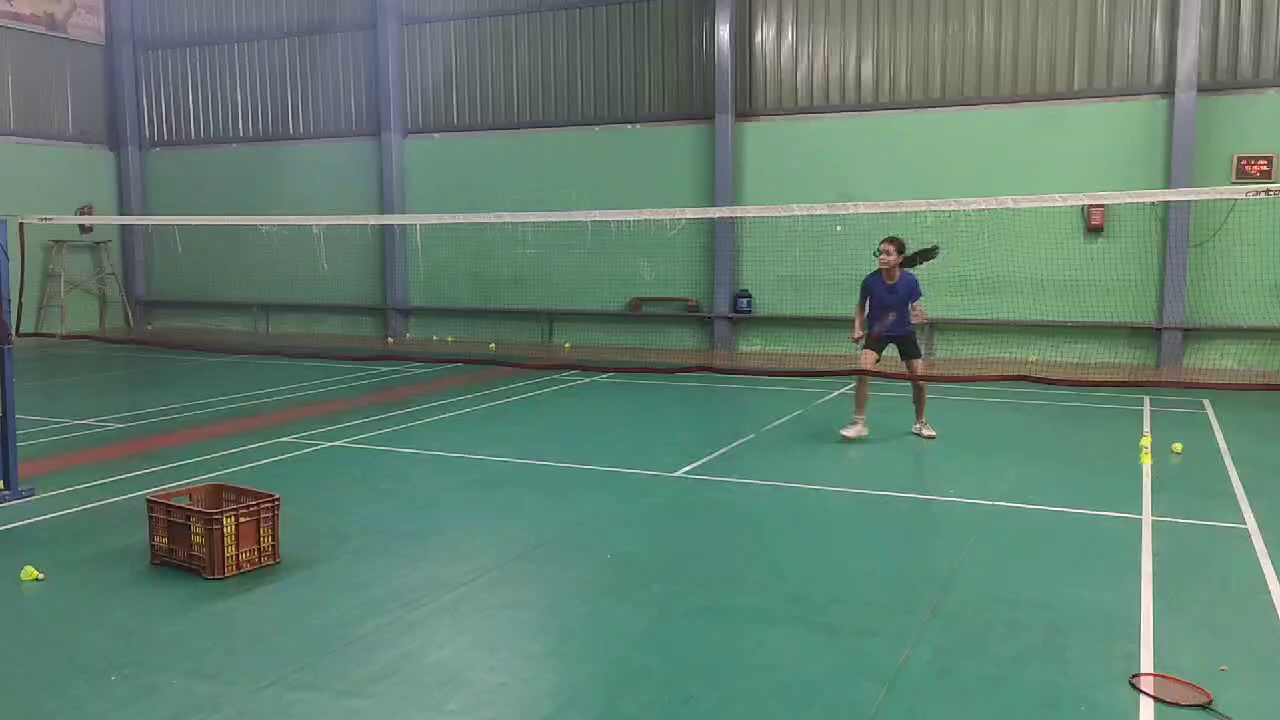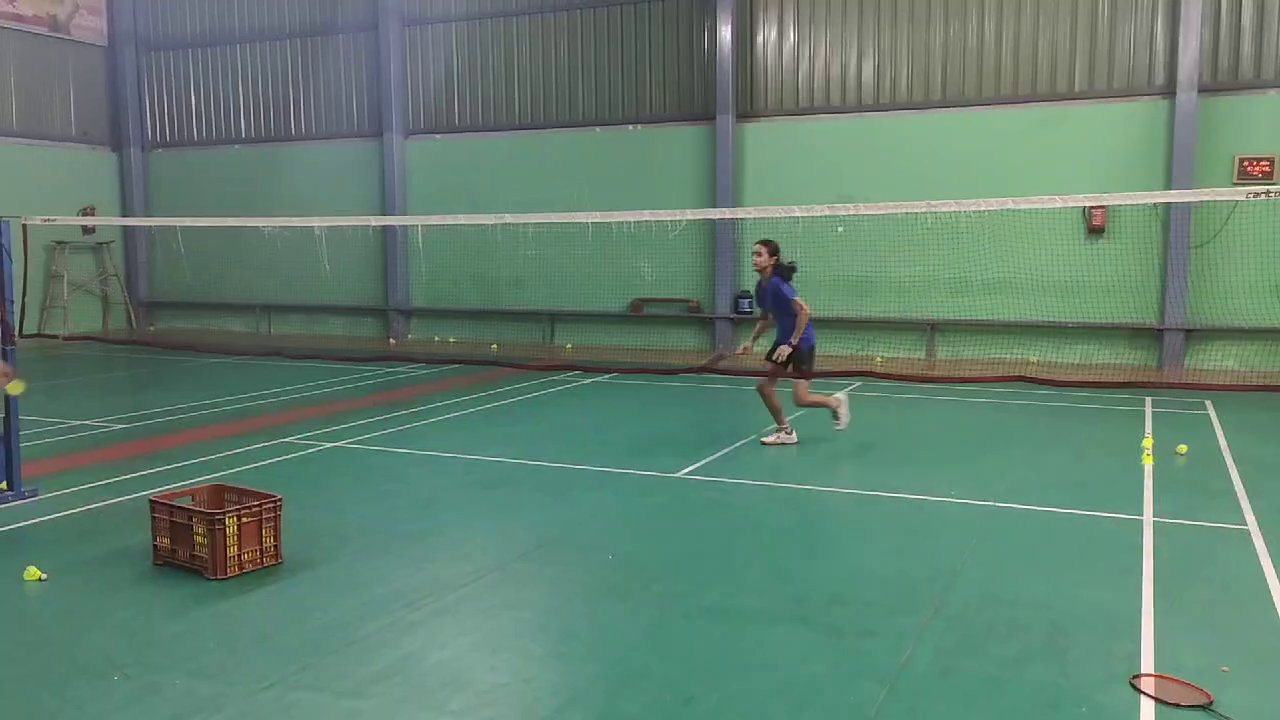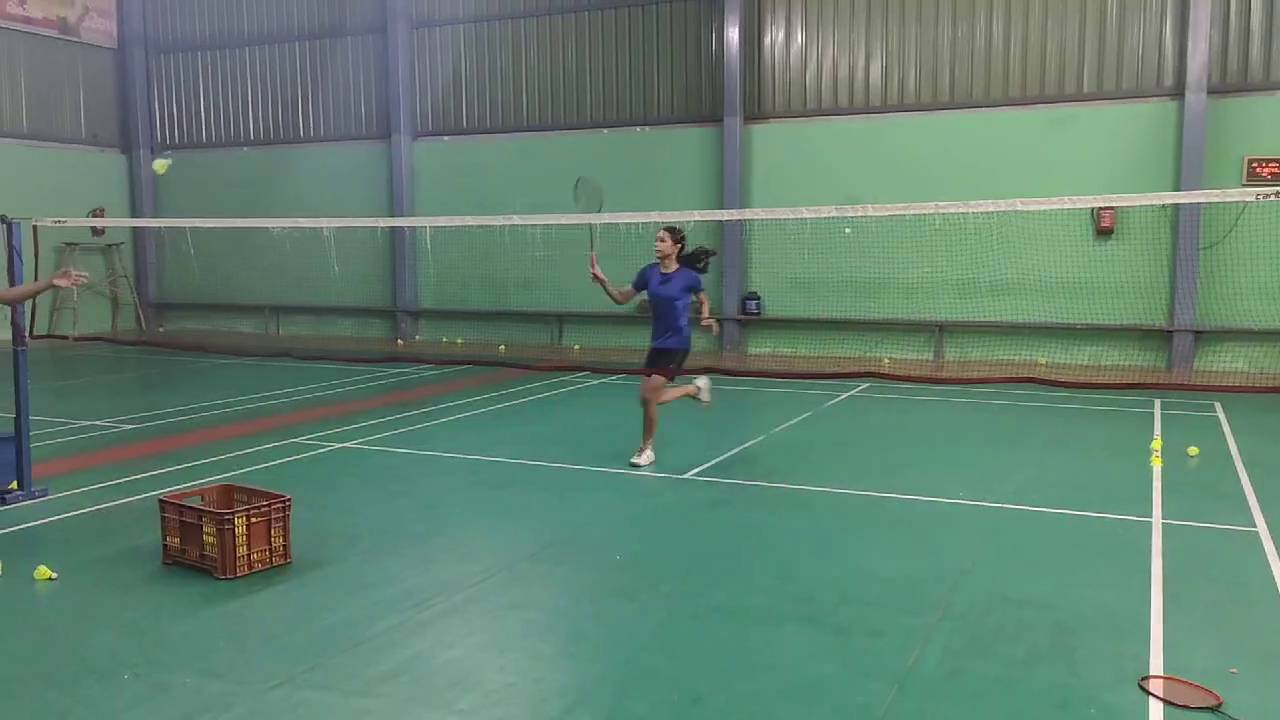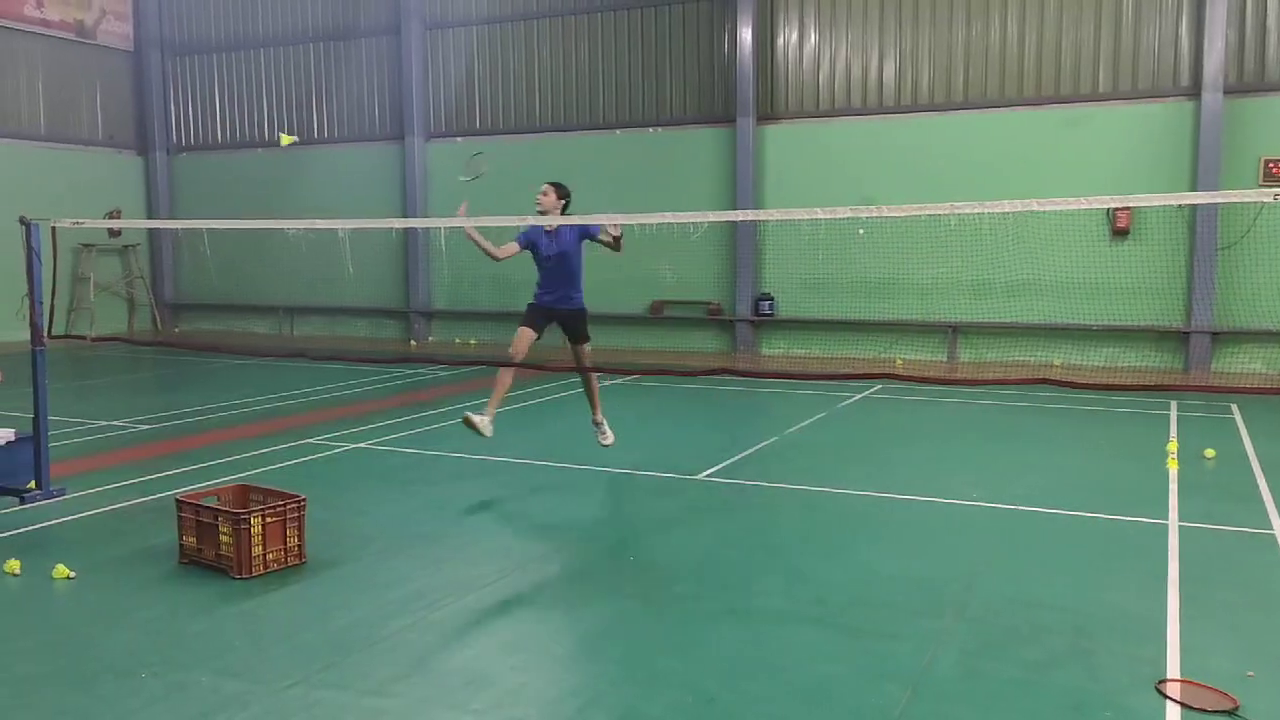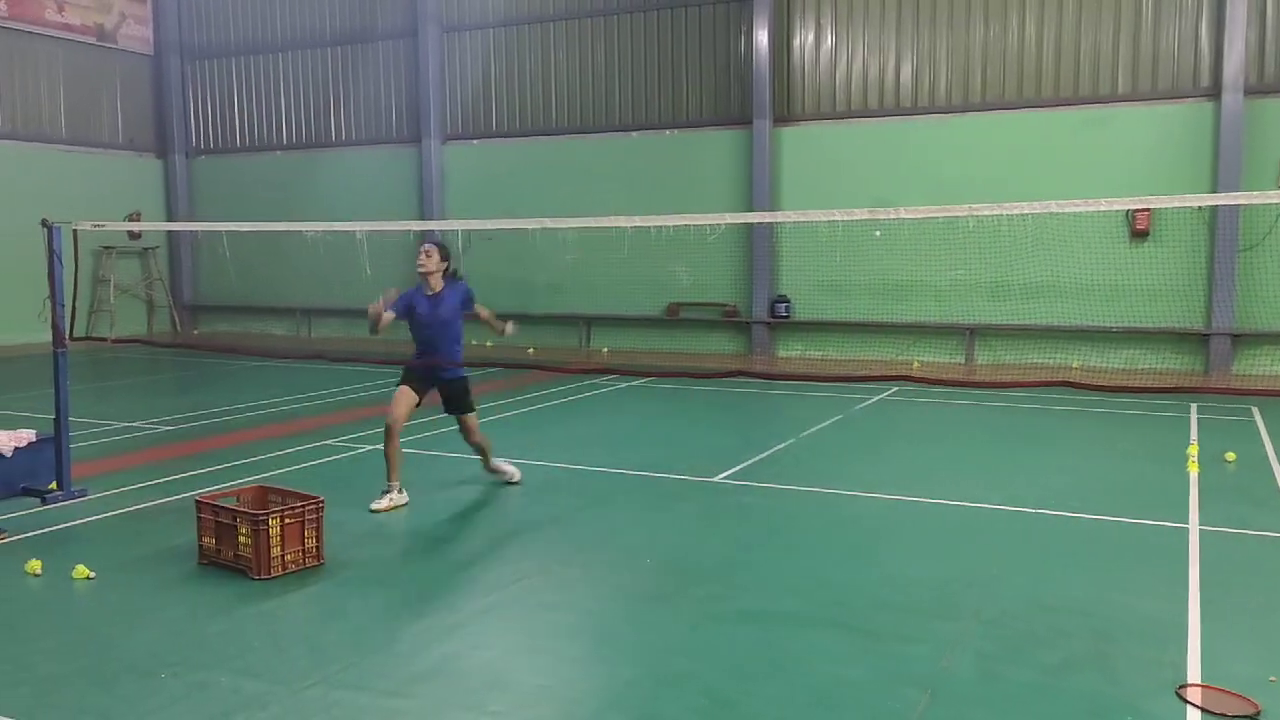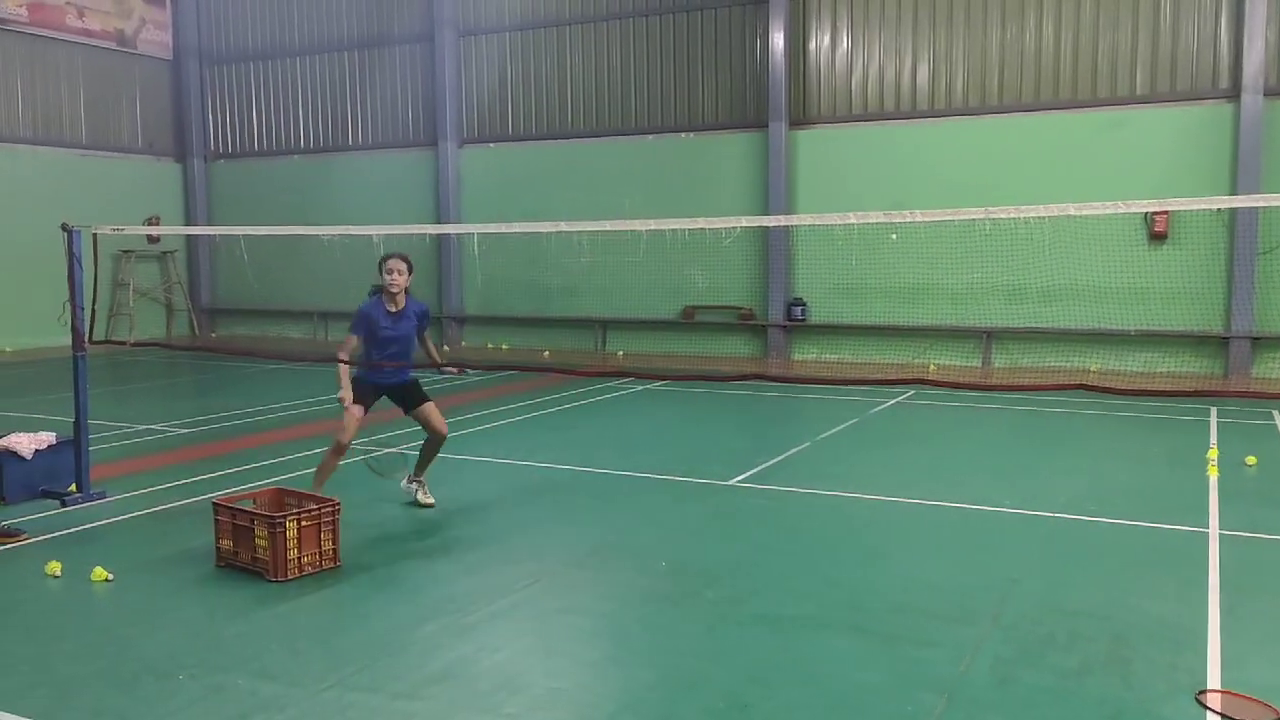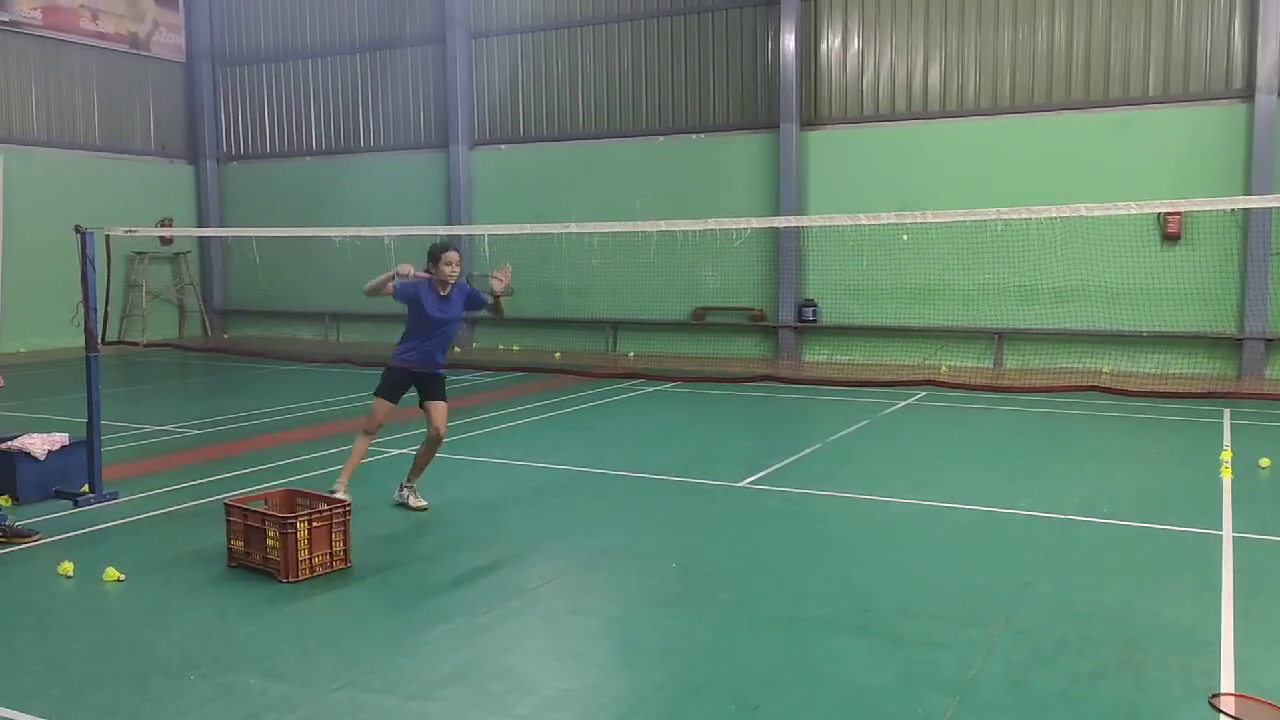
dt=0.3s
person 1, frame 1
left shoulder: (910, 280)
right shoulder: (871, 280)
left elbow: (918, 310)
right elbow: (861, 307)
left wrist: (918, 317)
right wrist: (858, 329)
left hip: (903, 332)
right hip: (878, 331)
left knee: (918, 379)
right knee: (863, 372)
left ankle: (920, 422)
right ankle: (859, 422)
person 1, frame 2
left shoulder: (778, 284)
right shoulder: (761, 286)
left elbow: (804, 312)
left wrist: (791, 344)
right wrist: (751, 341)
left hip: (802, 342)
right hip: (783, 340)
left knee: (801, 399)
right knee: (763, 387)
left ankle: (836, 402)
right ankle: (785, 430)
person 1, frame 3
left shoulder: (688, 275)
right shoulder: (648, 272)
left elbow: (702, 300)
right elbow: (621, 299)
left wrist: (706, 318)
right wrist: (602, 280)
left hip: (676, 344)
right hip: (657, 343)
left knee: (647, 397)
right knee: (654, 394)
left ankle: (646, 448)
right ankle: (696, 387)
person 1, frame 4
left shoulder: (577, 227)
right shoulder: (532, 233)
left elbow: (616, 248)
right elbow: (498, 254)
left wrist: (617, 237)
right wrist: (469, 230)
left hip: (572, 306)
right hip: (542, 304)
left knee: (584, 366)
right knee: (513, 357)
left ankle: (598, 420)
right ankle: (486, 418)
person 1, frame 5
left shoulder: (459, 291)
right shoulder: (409, 298)
left elbow: (477, 311)
right elbow: (376, 328)
left wrist: (500, 326)
right wrist: (376, 315)
left hip: (453, 373)
right hip: (420, 370)
left knee: (474, 438)
right knee: (393, 422)
left ankle: (490, 462)
right ankle: (393, 489)
person 1, frame 6
left shoulder: (419, 310)
right shoulder: (368, 311)
right elbow: (344, 353)
left wrist: (440, 366)
right wrist: (345, 386)
left hip: (403, 380)
right hip: (367, 381)
left knee: (440, 431)
right knee: (342, 441)
left ankle: (415, 480)
person 1, frame 7
left shoulder: (466, 293)
right shoulder: (416, 288)
left elbow: (498, 313)
right elbow: (370, 291)
left wrist: (497, 294)
right wrist: (393, 275)
left hip: (433, 371)
right hip: (402, 366)
left knee: (438, 433)
right knee: (370, 429)
left ankle: (408, 487)
right ankle: (340, 488)
